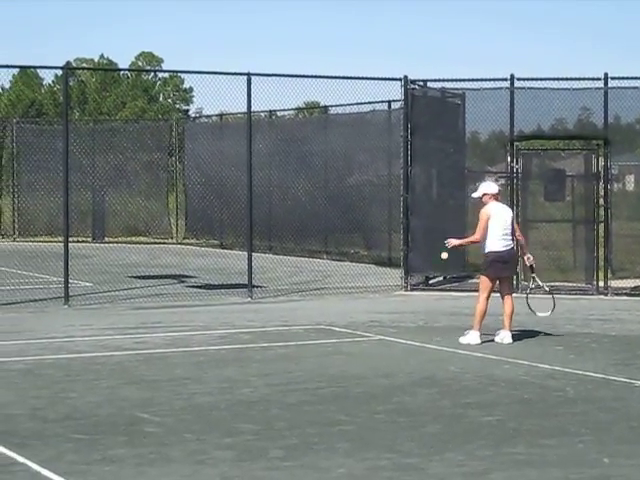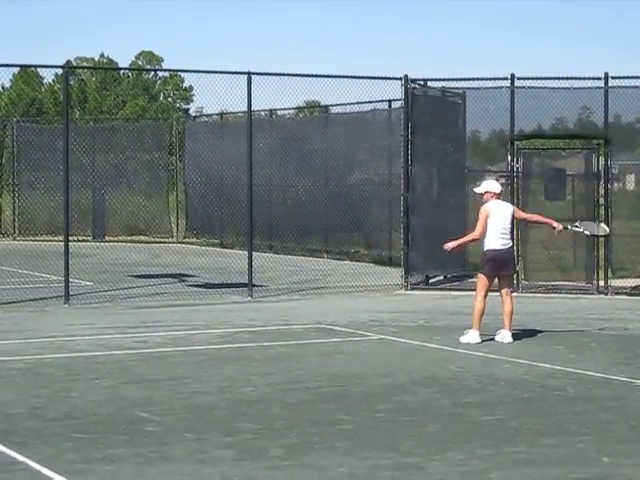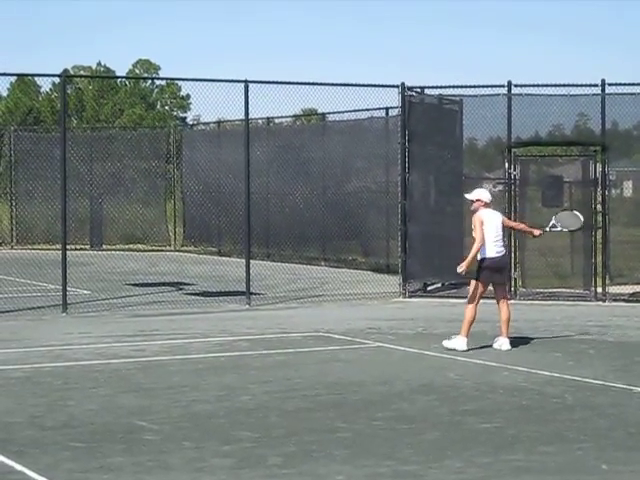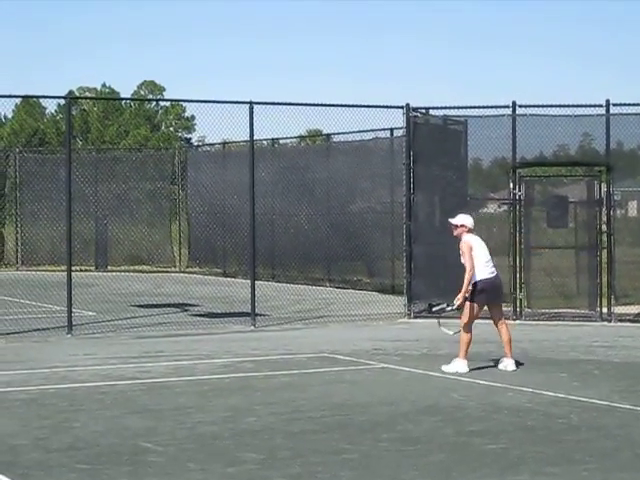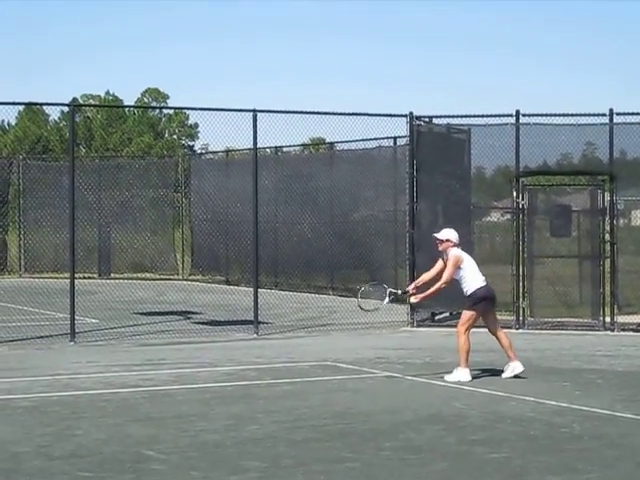
dt=0.3s
person 1, frame 1
left shoulder: (486, 210)
right shoulder: (507, 209)
left elbow: (478, 238)
right elbow: (518, 234)
left wrist: (458, 242)
right wrist: (525, 253)
left hip: (494, 255)
right hip: (510, 253)
left knee: (483, 296)
right knee: (507, 295)
left ankle: (475, 333)
right ankle: (506, 333)
person 1, frame 2
left shoulder: (486, 208)
right shoulder: (509, 207)
left elbow: (477, 235)
right elbow: (530, 217)
left wrist: (456, 243)
right wrist: (553, 223)
left hip: (492, 254)
right hip: (507, 252)
left knee: (480, 294)
right knee: (506, 294)
left ankle: (474, 332)
right ankle: (506, 332)
person 1, frame 3
left shoulder: (478, 216)
right shoulder: (497, 215)
left elbow: (479, 242)
right elbow: (515, 225)
left wrist: (467, 262)
right wrist: (532, 231)
left hip: (487, 262)
right hip: (502, 259)
left knee: (472, 301)
right knee: (502, 300)
left ankle: (461, 339)
right ankle: (504, 339)
person 1, frame 4
left shoulder: (465, 242)
right shoulder: (475, 239)
left elbow: (470, 269)
left wrist: (463, 293)
right wrist: (469, 289)
left hip: (483, 285)
right hip: (494, 281)
left knee: (466, 323)
right knee: (500, 322)
left ankle: (461, 362)
right ankle: (508, 360)
person 1, frame 5
left shoulder: (455, 256)
right shoulder: (446, 256)
left elbow: (444, 282)
right elbow: (431, 273)
left wrist: (423, 296)
right wrist: (414, 285)
left hip: (478, 294)
right hip: (484, 293)
left knee: (462, 330)
right knee: (495, 329)
left ankle: (463, 371)
right ankle: (514, 363)
